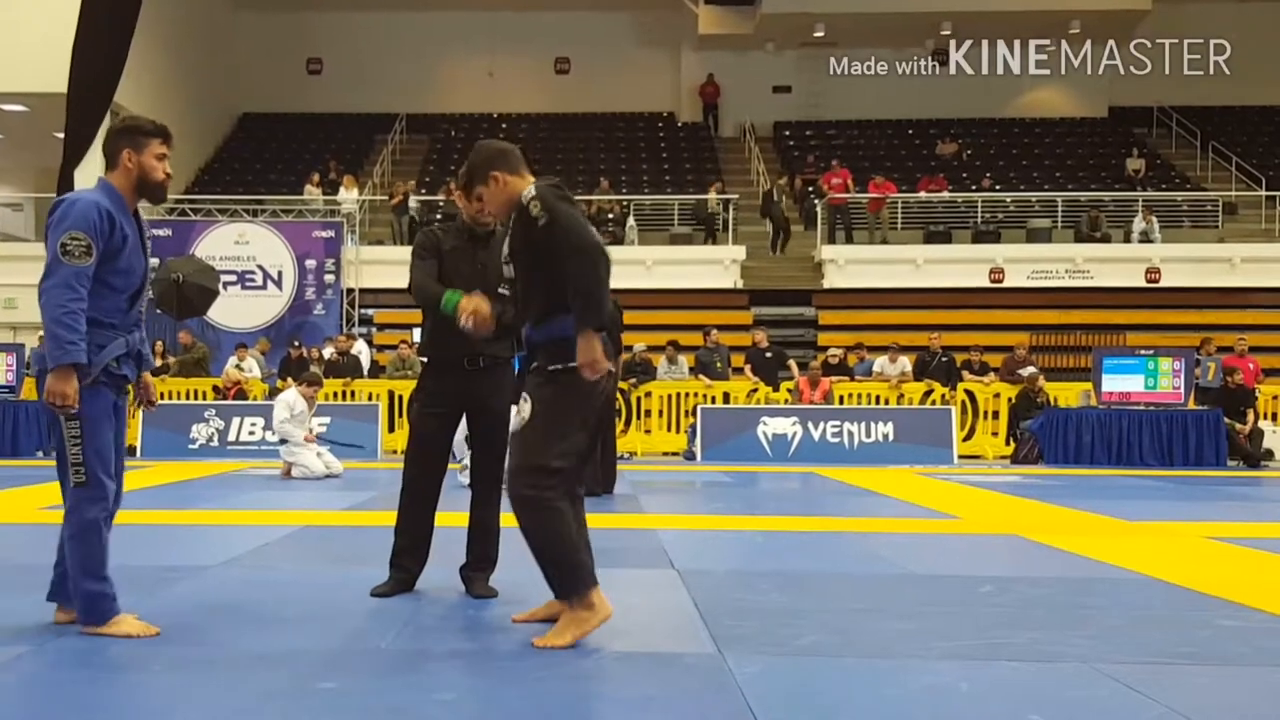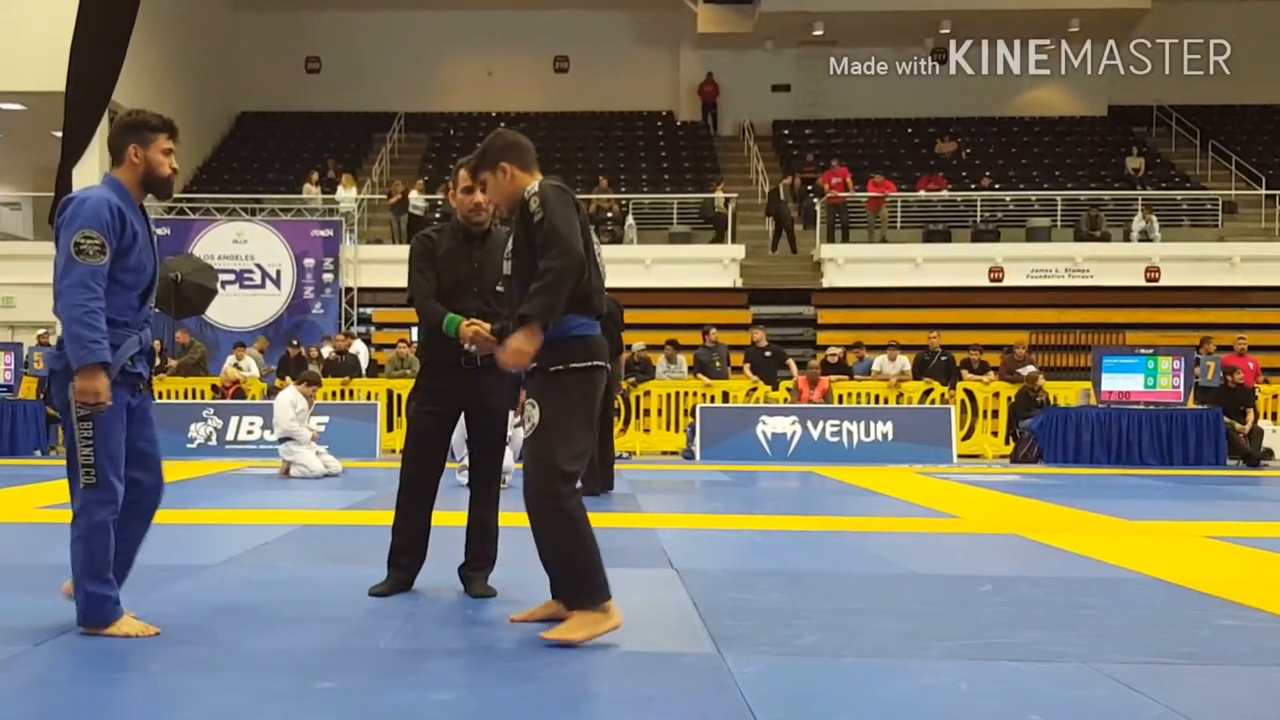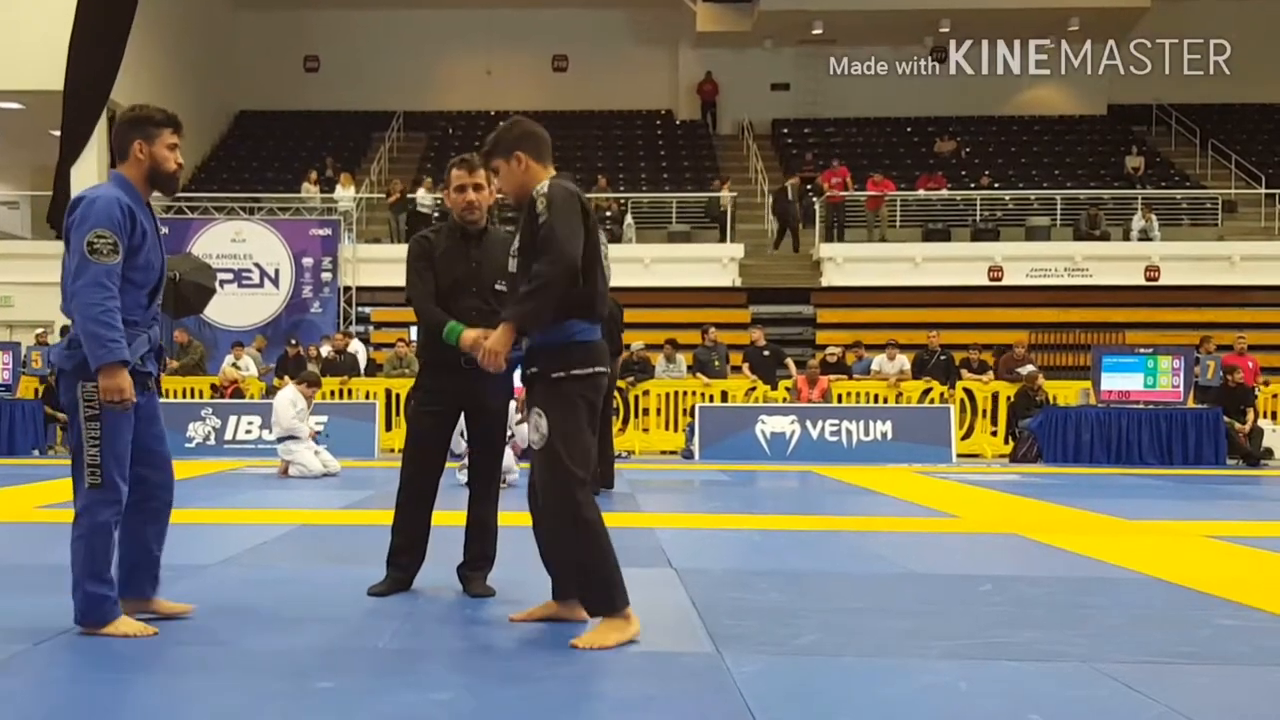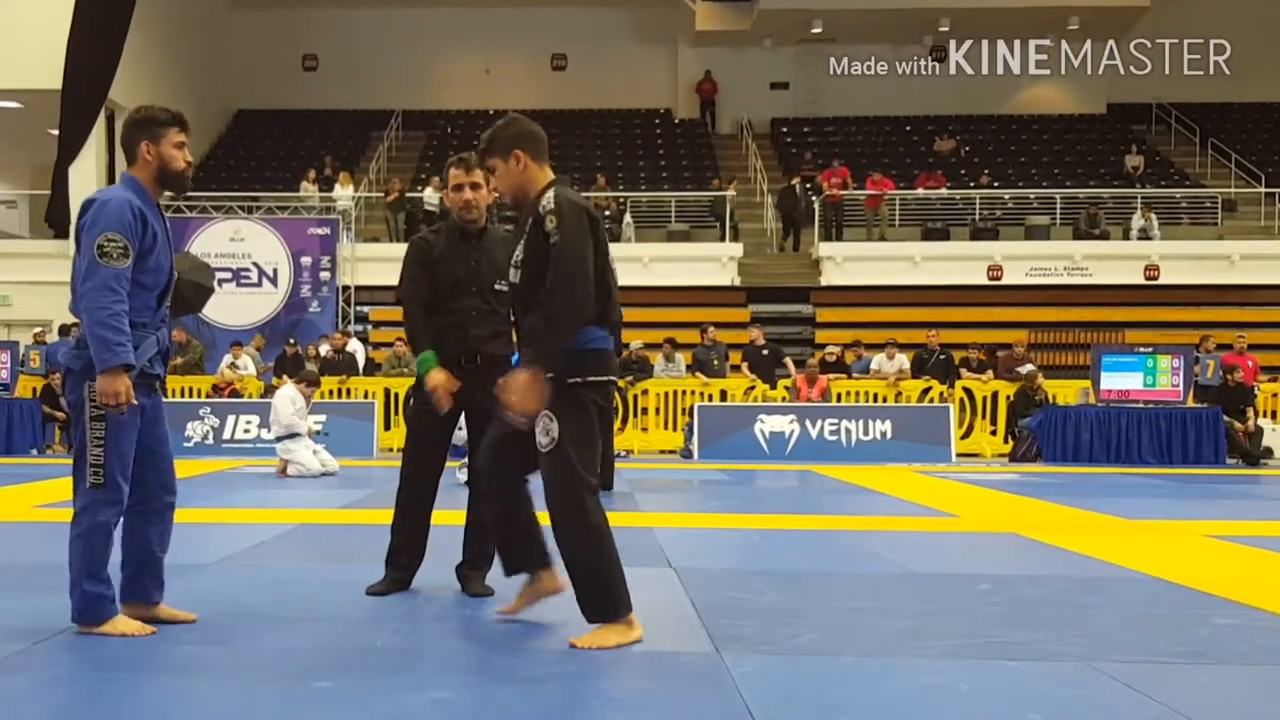
dt=0.2s
person 1, frame 1
left shoulder: (131, 221)
right shoulder: (86, 210)
right elbow: (62, 296)
left wrist: (141, 366)
right wrist: (63, 366)
left hip: (109, 373)
right hip: (80, 374)
left knee: (98, 492)
right knee: (92, 492)
left ankle: (72, 599)
right ankle: (97, 610)
person 1, frame 2
left shoulder: (134, 215)
right shoulder: (95, 208)
right elbow: (79, 296)
left wrist: (141, 367)
right wrist: (89, 366)
left hip: (126, 372)
right hip: (96, 373)
left knee: (144, 485)
right knee: (101, 494)
left ankle: (89, 584)
right ankle: (98, 611)
person 1, frame 3
left shoulder: (137, 210)
right shoulder: (104, 207)
right elbow: (93, 295)
right wrist: (110, 365)
left hip: (135, 370)
right hip: (103, 372)
left knee: (154, 485)
right knee: (103, 494)
left ankle: (138, 591)
right ankle: (96, 610)
person 1, frame 4
left shoulder: (148, 211)
right shoulder: (116, 208)
right elbow: (102, 297)
right wrist: (112, 368)
left hip: (142, 372)
right hip: (110, 373)
left knee: (155, 491)
right knee: (104, 494)
left ankle: (142, 597)
right ankle: (93, 609)
person 2, frame 1
left shoulder: (538, 199)
right shoulder: (537, 211)
left elbow: (589, 255)
left wrist: (589, 332)
right wrist: (494, 319)
left hip: (569, 359)
right hip: (568, 359)
left knee: (532, 480)
right knee: (558, 479)
left ankle: (585, 598)
right ankle: (571, 595)
person 2, frame 2
left shoulder: (543, 197)
right shoulder: (540, 208)
left elbow: (564, 261)
left wrist: (530, 329)
right wrist: (501, 335)
left hip: (568, 359)
right hip: (566, 359)
left knee: (547, 481)
right knee: (549, 480)
left ankle: (597, 605)
right ankle: (569, 596)
person 2, frame 3
left shoulder: (552, 196)
right shoulder: (553, 204)
left elbow: (557, 267)
left wrist: (508, 327)
right wrist: (514, 335)
left hip: (567, 364)
right hip: (562, 362)
left knee: (564, 489)
right knee: (546, 489)
left ankle: (616, 613)
right ankle: (568, 597)
person 2, frame 4
left shoulder: (559, 207)
right shoulder: (546, 211)
left elbow: (573, 295)
left wrist: (532, 369)
right wrist: (532, 367)
left hip: (574, 373)
right hip: (558, 371)
left knee: (570, 495)
right knee: (494, 464)
left ankle: (618, 618)
right ankle: (537, 572)
person 3, frame 1
right shoulder: (433, 241)
right elbow: (422, 288)
right wrist: (457, 303)
left hip: (494, 376)
right hip: (441, 374)
left knee: (488, 480)
right knee: (420, 476)
left ankle: (478, 571)
right ankle: (404, 570)
person 3, frame 2
left shoulder: (511, 250)
right shoulder: (429, 244)
right elbow: (422, 301)
right wrist: (456, 327)
left hip: (491, 376)
right hip: (438, 374)
left knee: (486, 478)
right knee: (418, 475)
left ankle: (477, 571)
right ankle: (401, 569)
person 3, frame 3
left shoulder: (510, 248)
right shoulder: (425, 245)
right elbow: (422, 305)
right wrist: (458, 335)
left hip: (492, 376)
right hip: (439, 375)
left knee: (485, 479)
right knee: (418, 475)
left ankle: (475, 570)
right ankle: (400, 569)
person 3, frame 4
left shoulder: (510, 248)
right shoulder: (425, 246)
right elbow: (413, 312)
right wrist: (429, 367)
left hip: (492, 376)
right hip: (439, 376)
left knee: (485, 479)
right knee: (418, 476)
left ankle: (474, 570)
right ankle: (400, 569)
person 4, frame 1
right shoulder: (612, 306)
right elbow: (619, 347)
right wrist: (616, 374)
right knee: (607, 429)
left ankle: (593, 483)
right ankle: (607, 482)
person 4, frame 2
right shoulder: (613, 304)
right elbow: (620, 346)
right wrist: (619, 378)
right hip: (609, 370)
right knee: (606, 427)
left ankle: (591, 482)
right ankle: (605, 480)
person 4, frame 3
right shoulder: (613, 304)
right elbow: (619, 342)
right wrist: (616, 371)
right hip: (610, 369)
right knee: (604, 425)
left ankle: (591, 481)
right ankle: (606, 478)
person 4, frame 4
left shoulder: (586, 302)
right shoulder: (612, 304)
left elbow: (585, 337)
left hip: (594, 369)
right hip: (611, 367)
left knee: (587, 425)
right knee: (605, 425)
left ankle: (590, 480)
right ankle: (604, 478)
